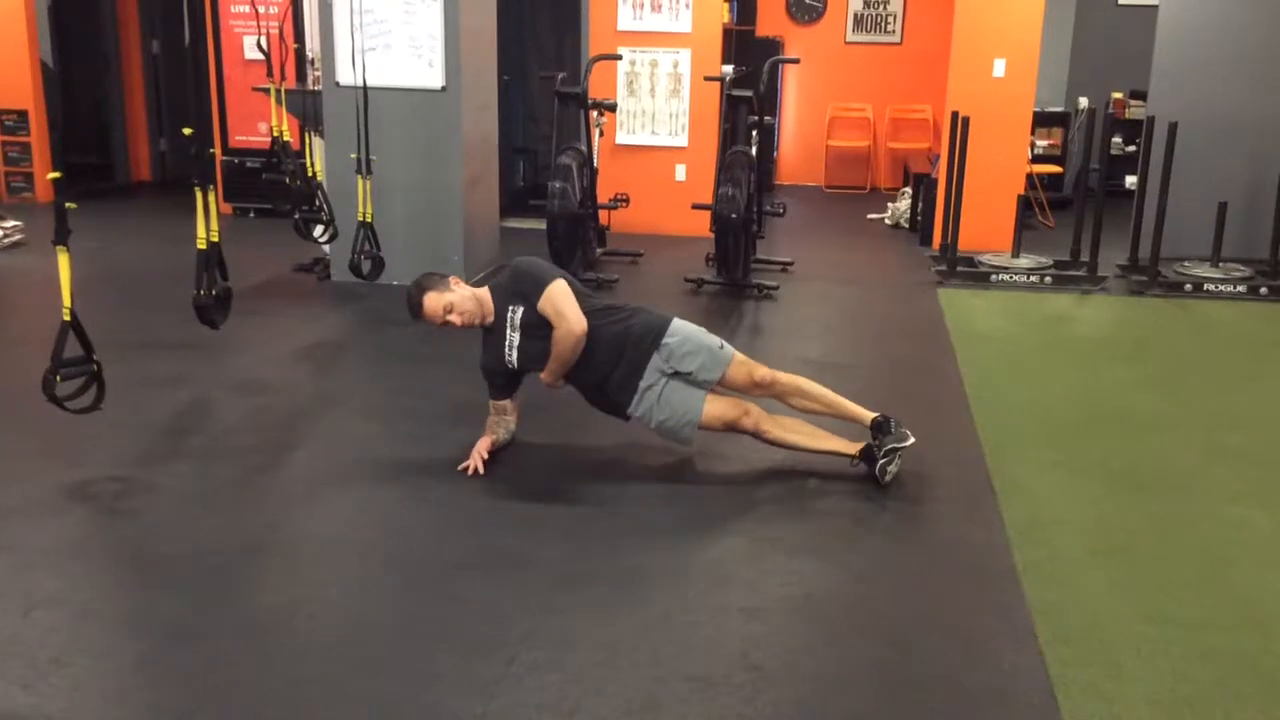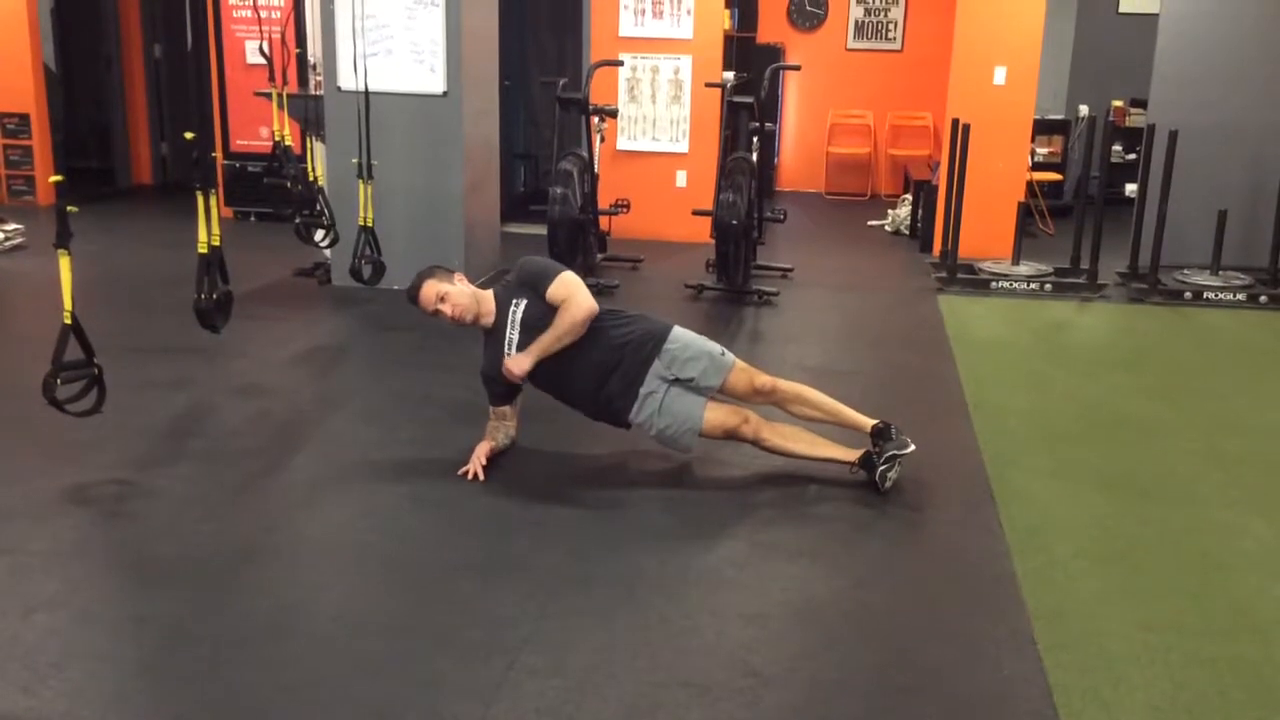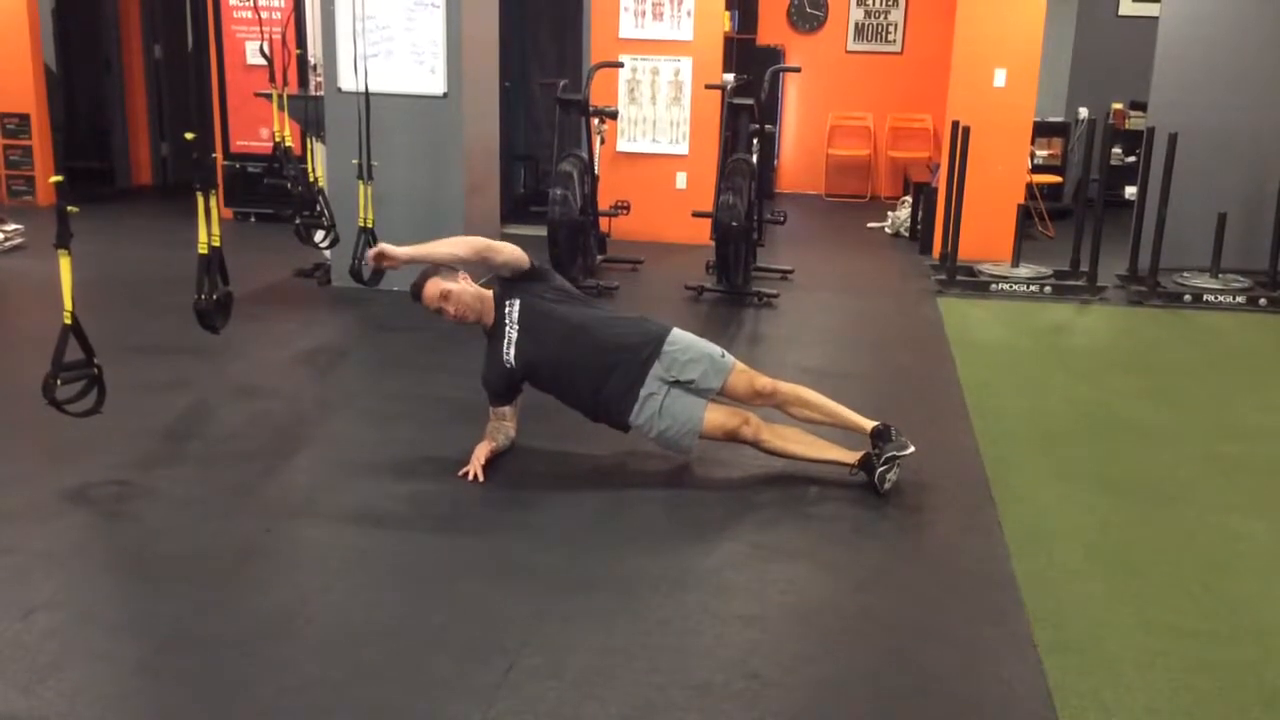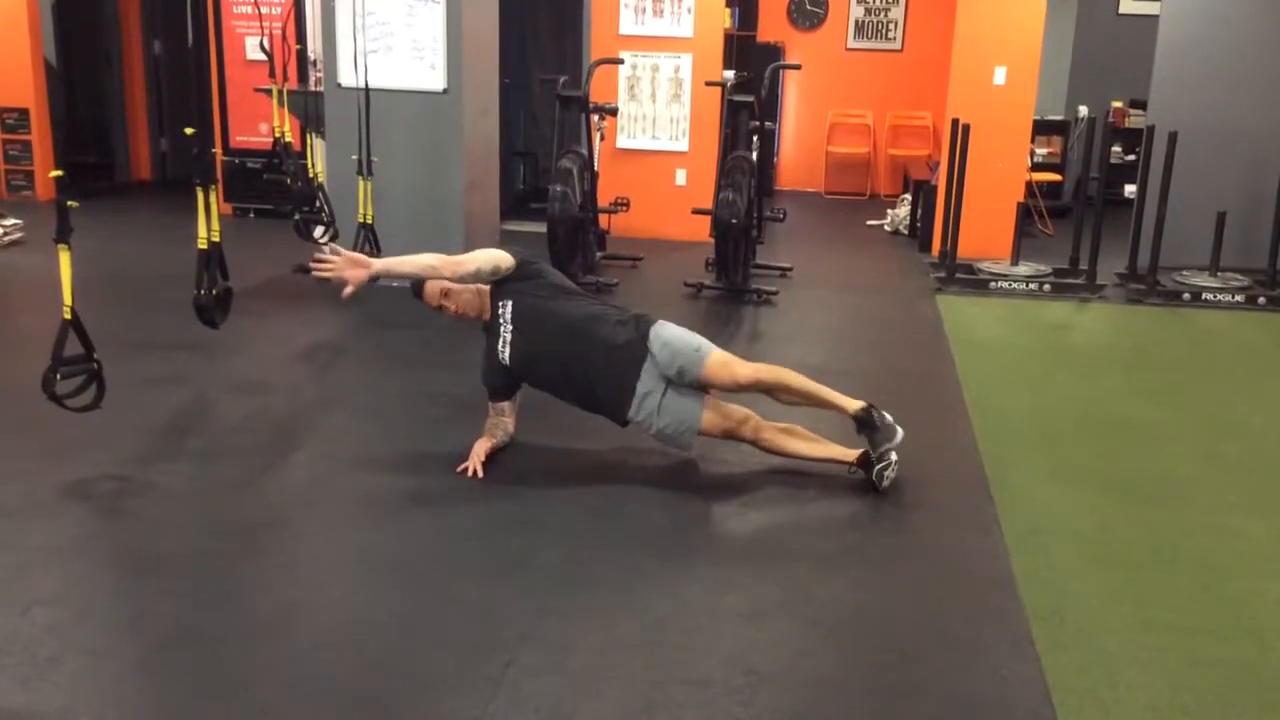
dt=1s
person 1, frame 1
left shoulder: (520, 275)
right shoulder: (495, 357)
left elbow: (574, 327)
right elbow: (505, 414)
left wrist: (552, 374)
right wrist: (488, 440)
left hip: (655, 341)
right hip: (637, 391)
left knee: (762, 379)
right knee: (743, 417)
left ankle: (876, 423)
right ankle: (863, 451)
person 1, frame 2
left shoulder: (525, 275)
right shoulder: (492, 363)
left elbow: (584, 305)
right elbow: (504, 421)
left wrist: (530, 356)
right wrist: (486, 446)
left hip: (653, 347)
right hip: (637, 399)
left knee: (763, 387)
right knee: (745, 426)
left ankle: (877, 431)
right ankle: (863, 460)
person 1, frame 3
left shoulder: (520, 282)
right shoulder: (498, 364)
left elbow: (481, 248)
right elbow: (503, 425)
left wrist: (404, 253)
right wrist: (486, 446)
left hip: (656, 349)
right hip: (638, 402)
left knee: (764, 390)
right knee: (745, 428)
left ankle: (877, 434)
right ankle: (863, 463)
person 1, frame 4
left shoulder: (514, 276)
right shoulder: (498, 359)
left elbow: (450, 265)
right elbow: (504, 419)
left wrist: (375, 266)
right wrist: (485, 442)
left hip: (648, 343)
right hip: (636, 398)
left knee: (741, 376)
right knee: (744, 426)
left ankle: (856, 411)
right ankle: (861, 457)
